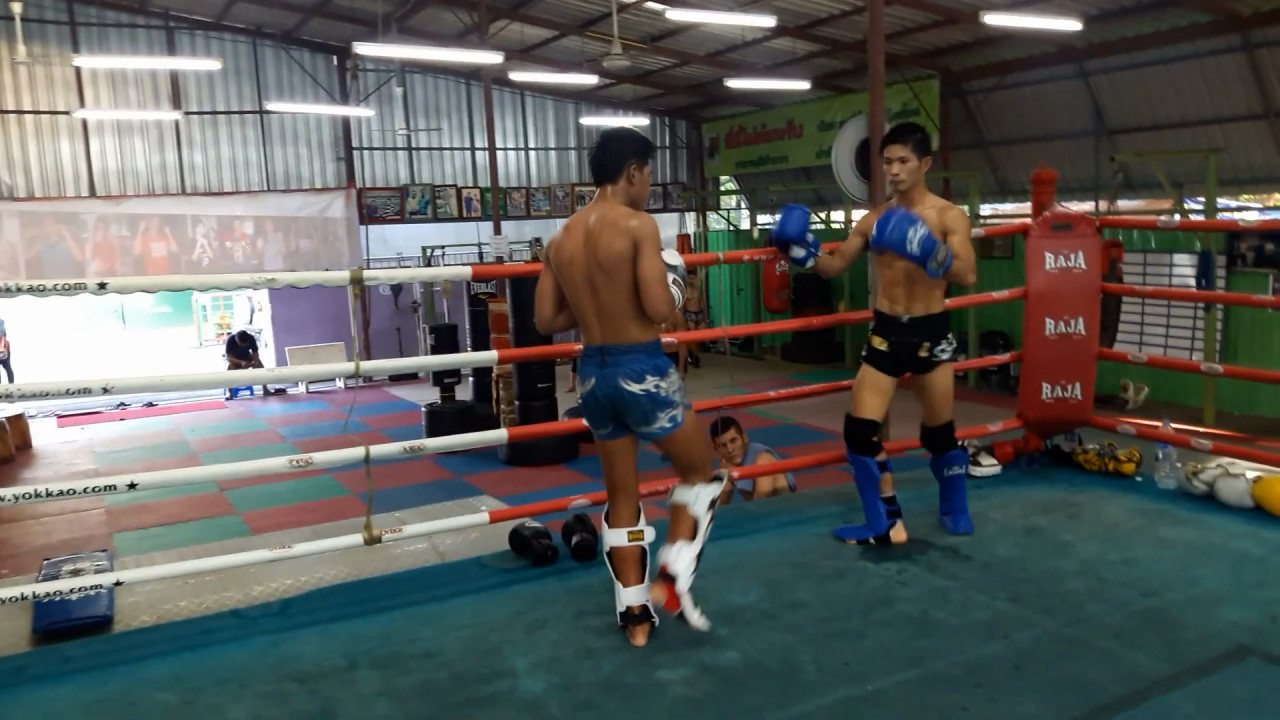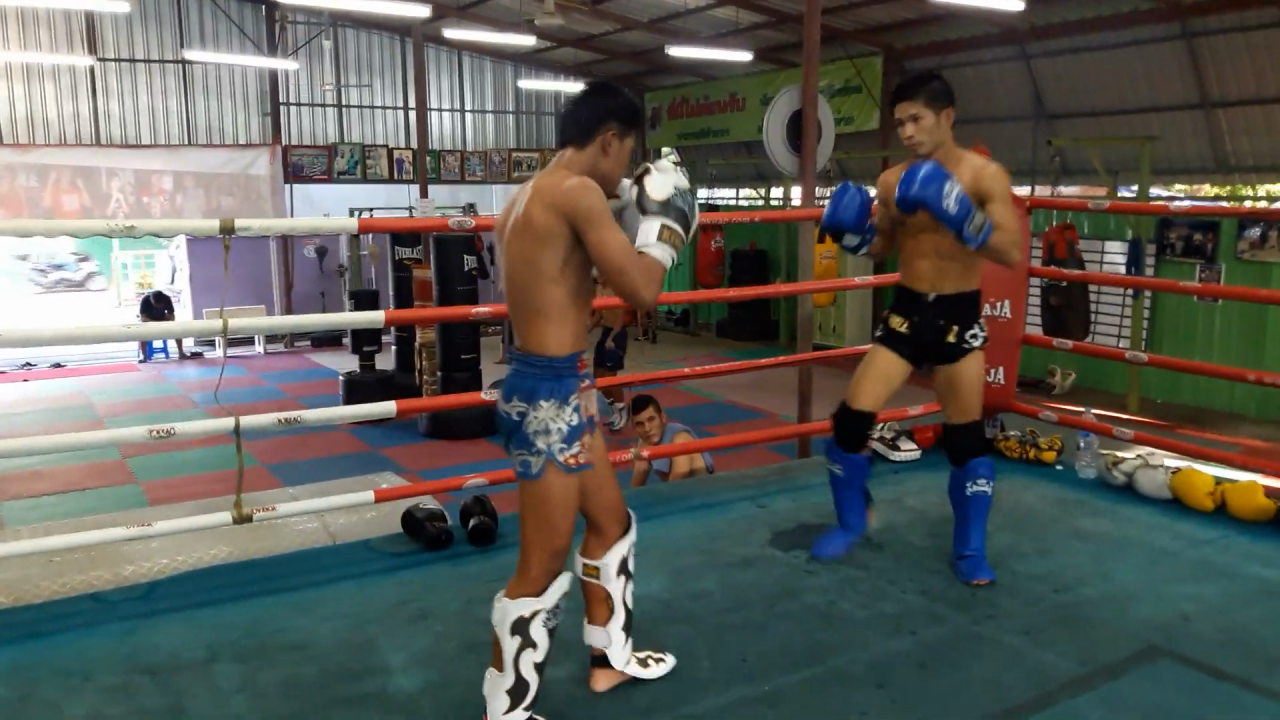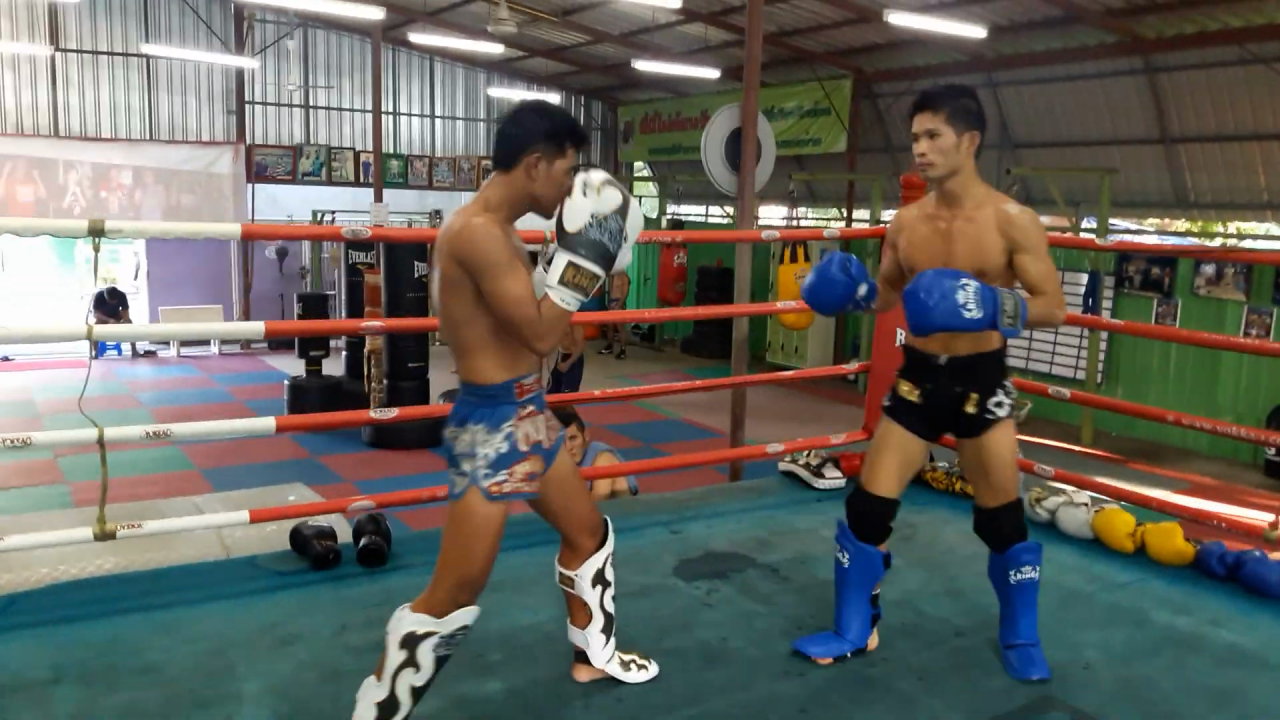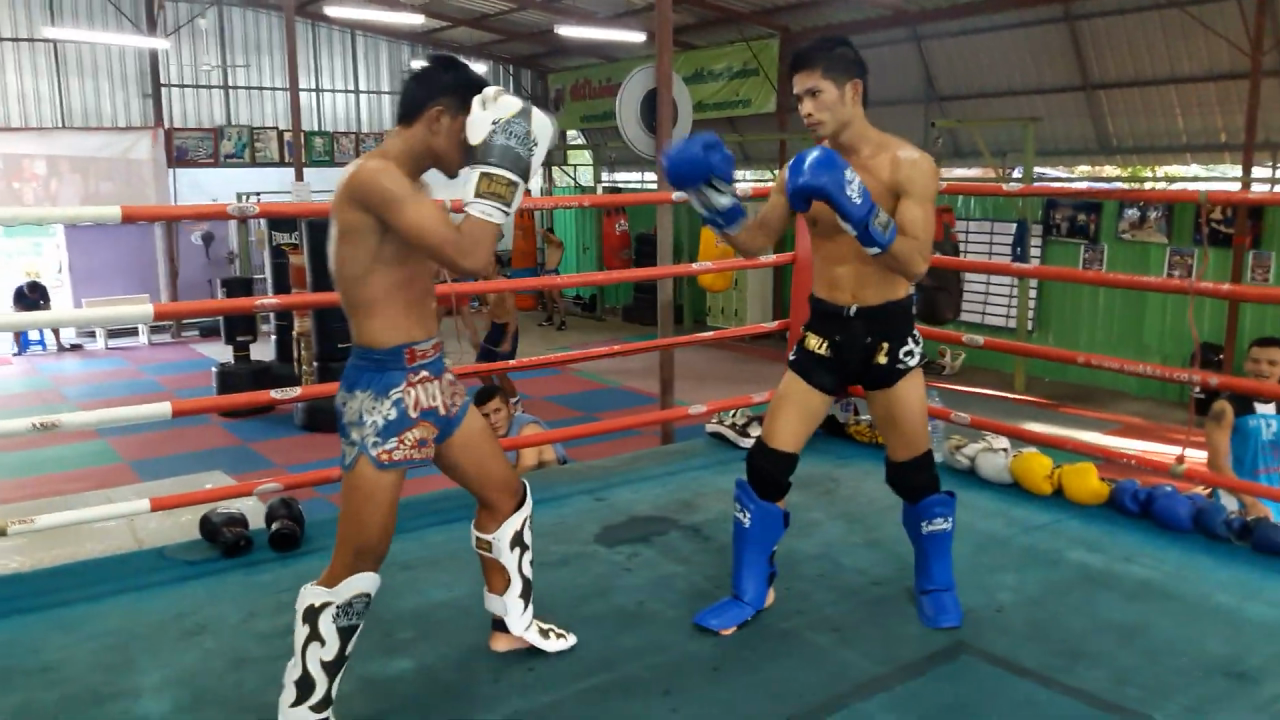
dt=1s
person 1, frame 1
left shoulder: (562, 239)
right shoulder: (636, 225)
left elbow: (546, 321)
right elbow: (659, 309)
right wrist: (673, 277)
left hip: (595, 376)
right hip: (644, 372)
left knee: (622, 500)
right knee: (702, 473)
left ankle: (635, 613)
right ankle: (672, 580)
person 1, frame 2
left shoulder: (525, 200)
right shoulder: (577, 192)
right elbow: (641, 291)
left wrist: (626, 211)
right wrist: (665, 221)
left hip: (556, 387)
right hip: (549, 395)
left knee: (611, 524)
right knee: (541, 570)
left ankle: (610, 655)
person 1, frame 3
left shoulder: (497, 229)
right shoulder: (476, 230)
right elbow: (541, 337)
left wrist: (585, 252)
right wrist: (585, 249)
left hip: (529, 413)
right hip: (488, 424)
left knee: (589, 533)
right knee: (453, 596)
left ankle: (594, 652)
person 1, frame 4
left shoulder: (408, 183)
right shoulder: (377, 177)
left elbow: (456, 242)
right elbow: (469, 257)
left wrist: (509, 161)
right wrist: (497, 160)
left hip: (435, 376)
right hip: (383, 385)
left knee: (506, 495)
right knee: (358, 565)
left ankle: (511, 623)
person 2, frame 1
left shoulder: (948, 216)
right shoulder: (871, 221)
left elbow: (967, 276)
right elbow: (835, 265)
left wrist: (928, 247)
right wrist: (804, 251)
left hip: (931, 333)
right hip: (884, 335)
left knee: (939, 435)
right knee: (860, 431)
left ankle: (954, 509)
right ankle: (883, 522)
person 2, frame 2
left shoulder: (986, 175)
right shoulder: (892, 182)
left elbow: (1015, 253)
left wrist: (960, 215)
right wrist: (855, 231)
left hip: (959, 316)
right hip: (905, 314)
left knee: (966, 440)
right knee: (851, 421)
left ankle: (970, 551)
right ankle: (850, 520)
person 2, frame 3
left shoulder: (1012, 220)
right shoulder: (905, 222)
left elbow: (1053, 307)
left wrist: (989, 306)
right wrist: (856, 291)
left hip: (981, 381)
right hip: (918, 377)
left knee: (1003, 521)
right knee: (867, 507)
left ankle: (1020, 639)
right ankle: (853, 629)
person 2, frame 4
left shoulder: (909, 164)
right shoulder: (803, 172)
left elbow: (916, 262)
right elbow: (752, 241)
left wrist: (858, 209)
right wrist: (714, 193)
left hip: (890, 331)
right hip: (824, 330)
left knee: (914, 472)
right knee: (767, 463)
left ankle: (935, 586)
right ankle: (749, 593)
